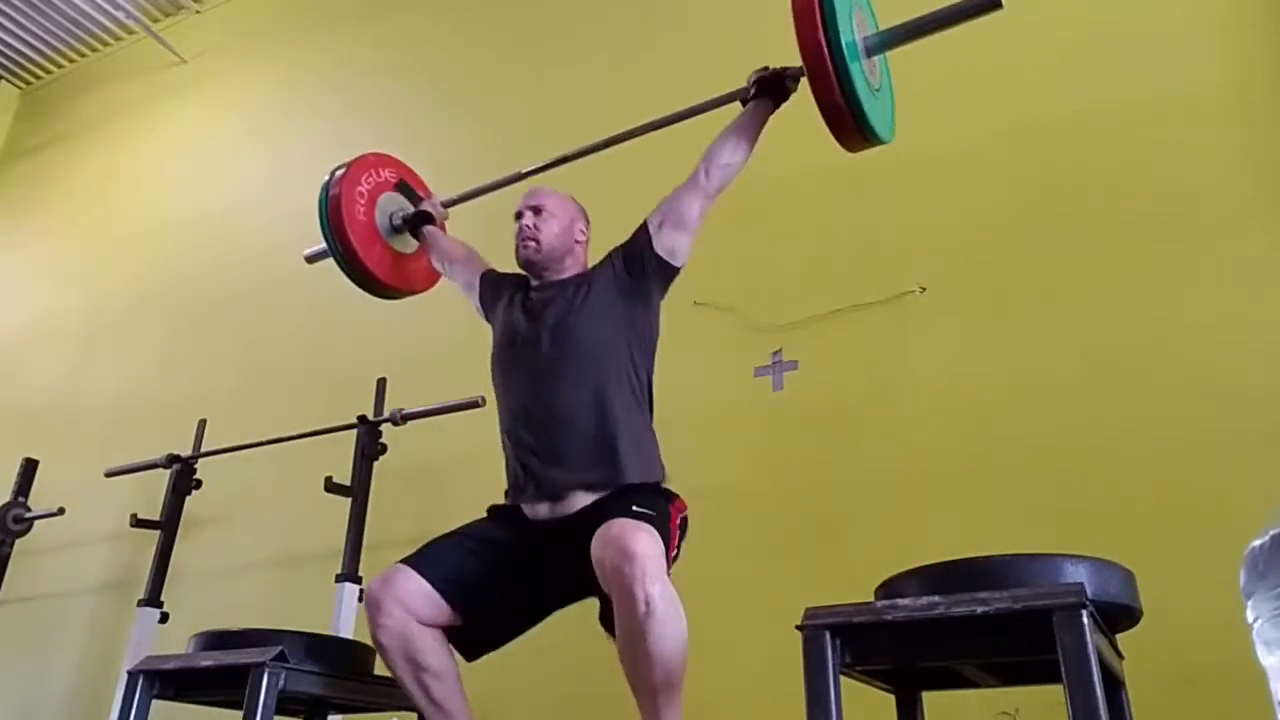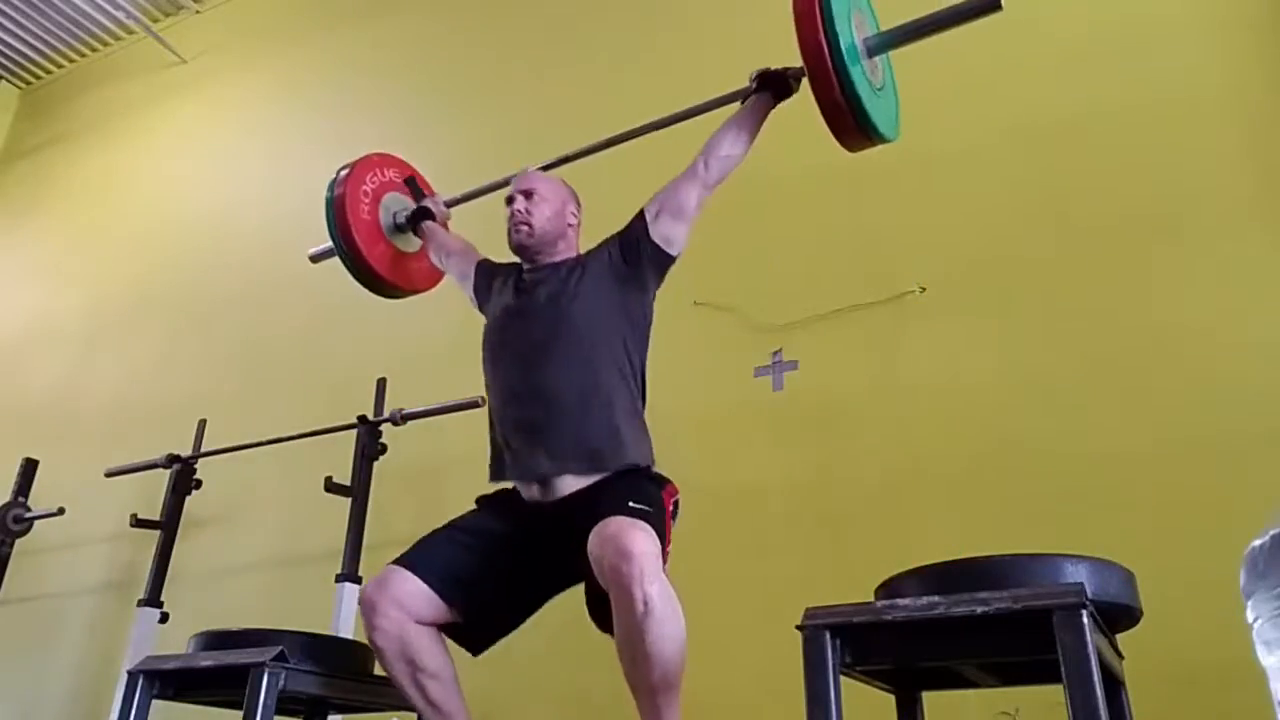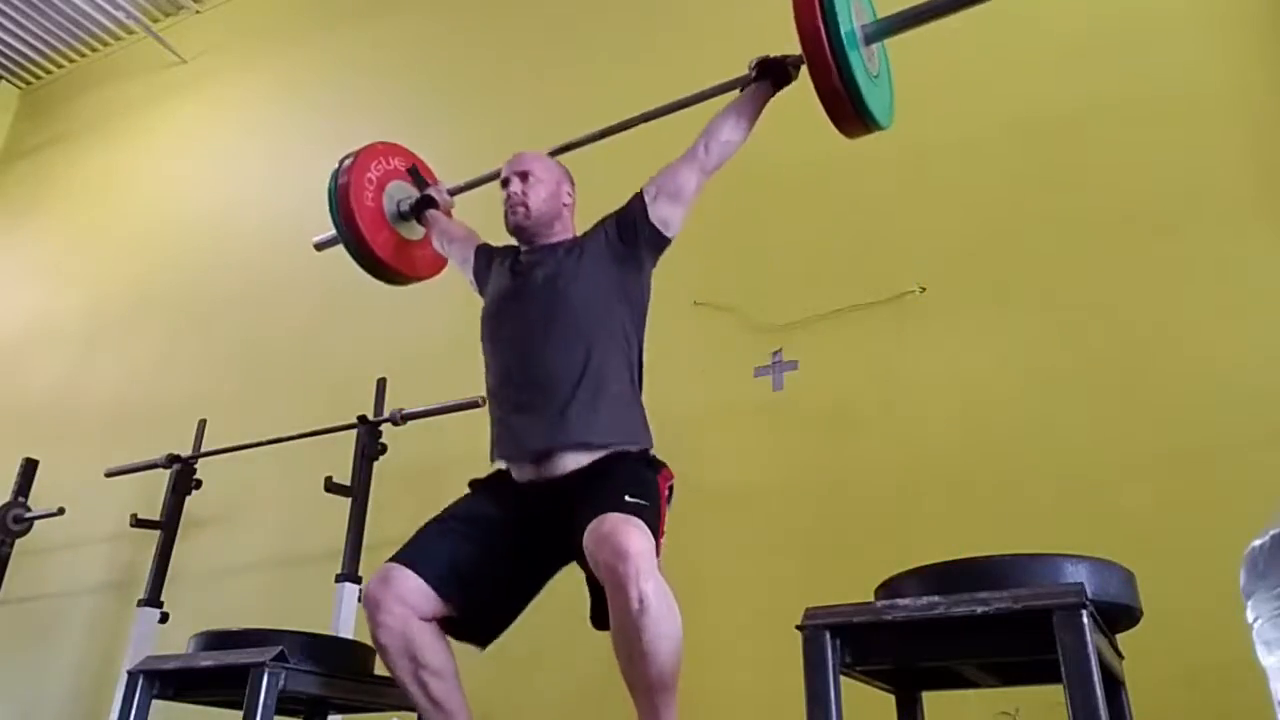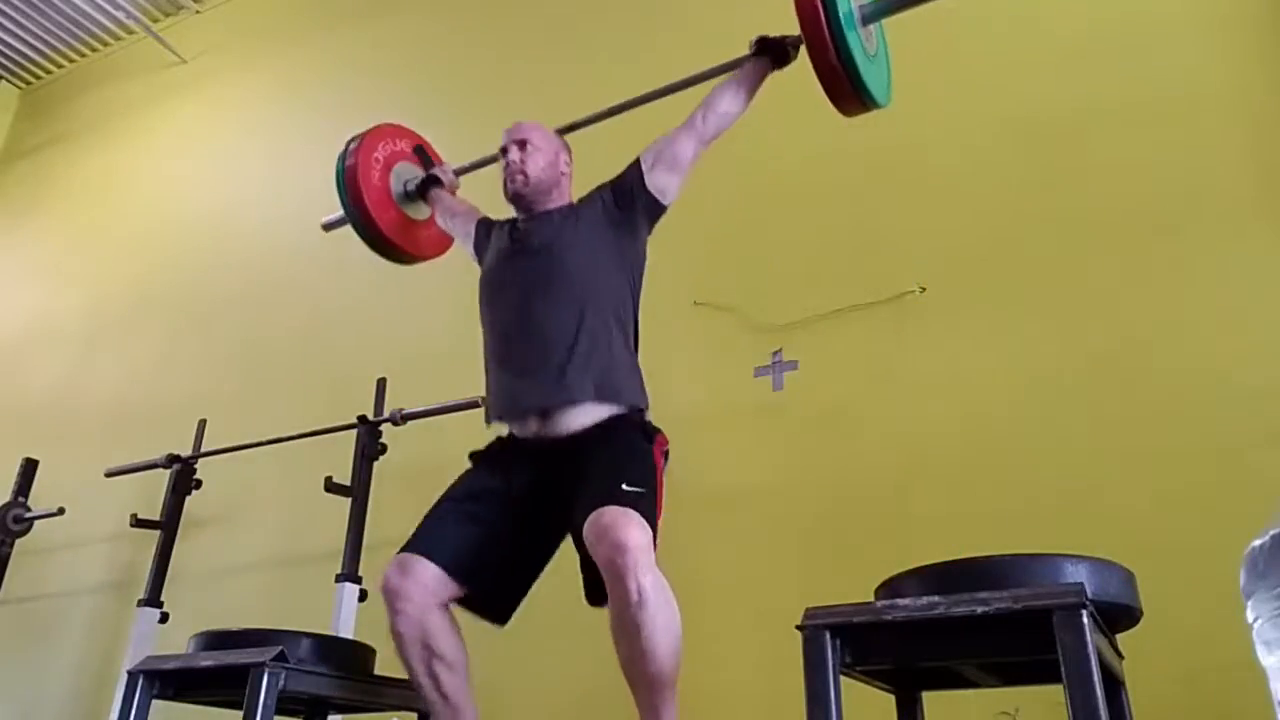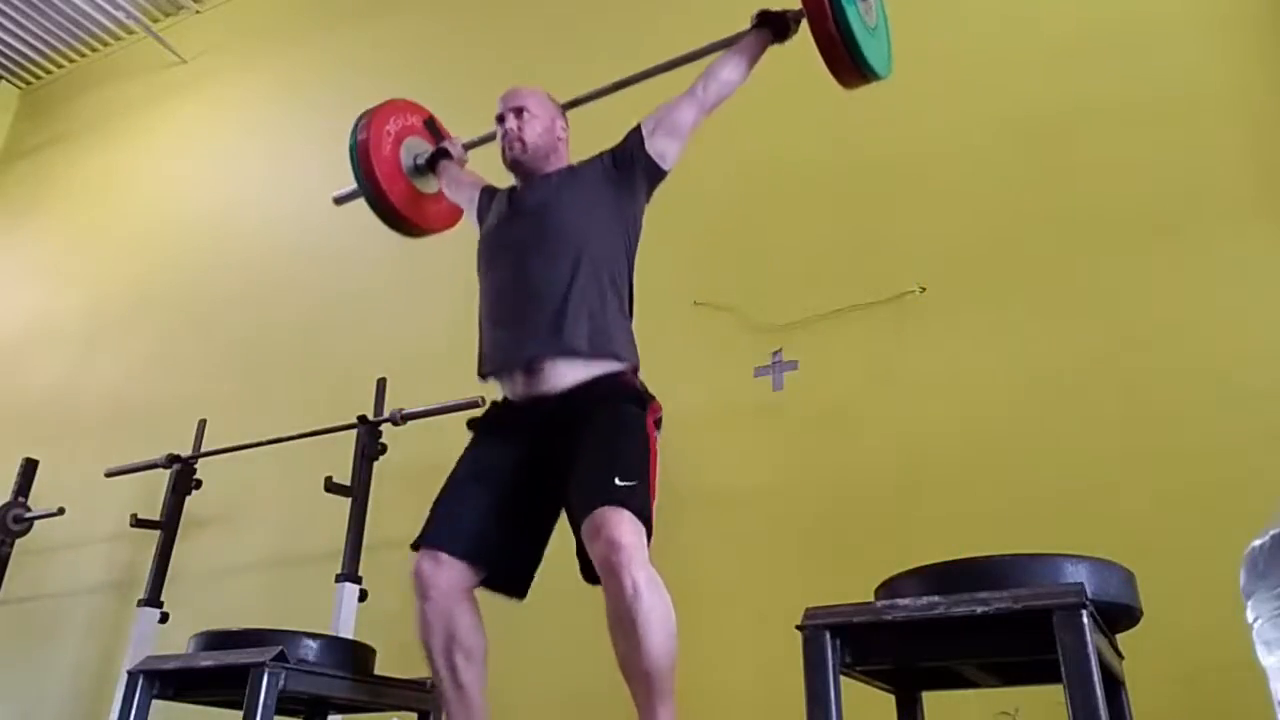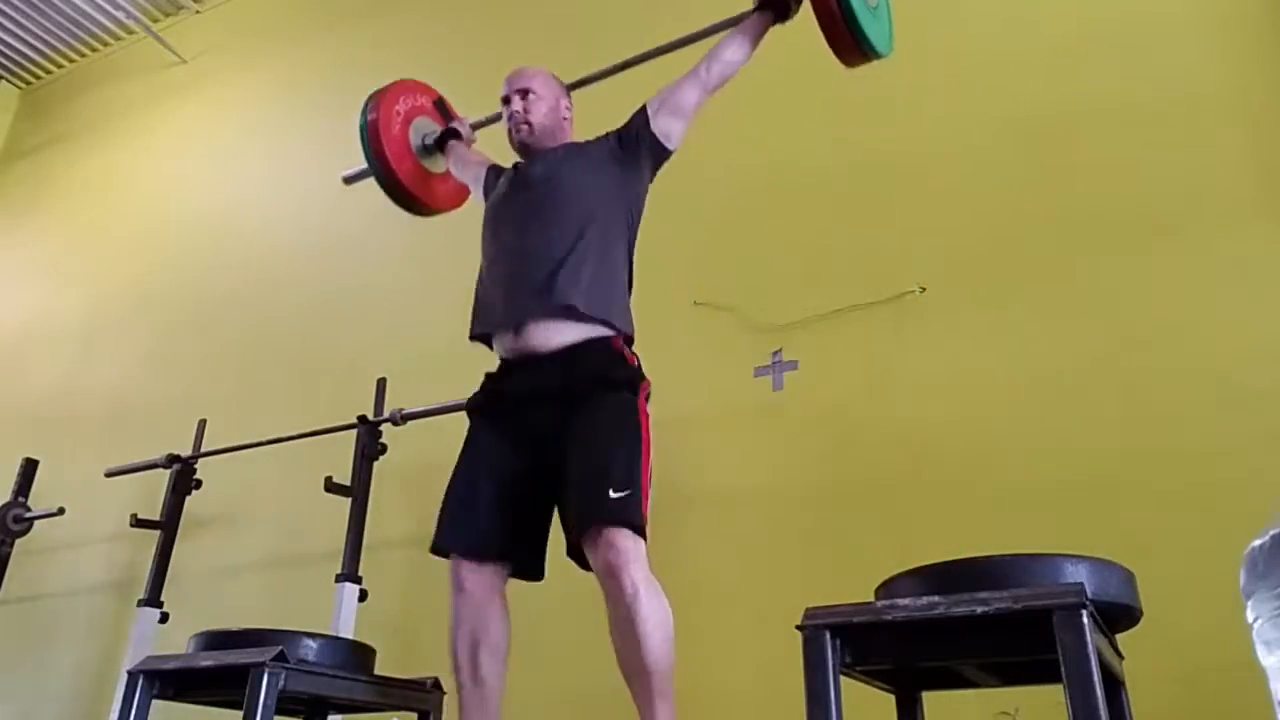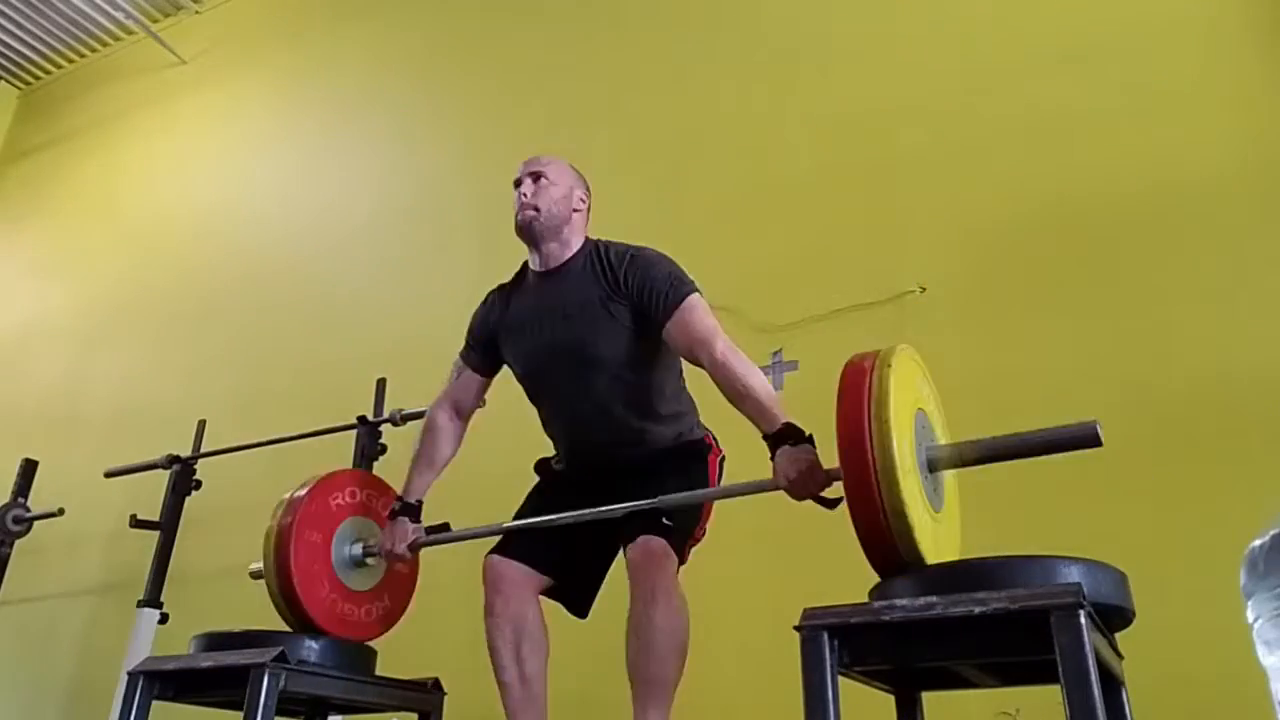
dt=0.1s
person 1, frame 1
left shoulder: (626, 280)
right shoulder: (508, 300)
left elbow: (703, 185)
right elbow: (460, 265)
left wrist: (761, 105)
left hip: (623, 503)
right hip: (528, 526)
left knee: (631, 562)
right knee: (390, 600)
person 1, frame 2
left shoulder: (619, 267)
right shoulder: (498, 287)
left elbow: (701, 176)
right elbow: (454, 256)
left wrist: (763, 100)
left hip: (614, 487)
right hip: (520, 509)
left knee: (628, 562)
right knee: (387, 601)
person 1, frame 3
left shoulder: (616, 247)
right shoulder: (498, 271)
left elbow: (701, 161)
right elbow: (455, 242)
left wrist: (762, 88)
left hip: (610, 471)
right hip: (515, 493)
left knee: (625, 560)
right knee: (390, 598)
person 1, frame 4
left shoulder: (612, 214)
right shoulder: (494, 238)
left elbow: (692, 136)
right elbow: (451, 212)
left wrist: (760, 62)
left hip: (605, 437)
right hip: (517, 452)
left knee: (623, 552)
right knee: (409, 583)
person 1, frame 5
left shoulder: (610, 179)
right shoulder: (498, 209)
left elbow: (694, 102)
right elbow: (459, 187)
left wrist: (761, 37)
left hip: (603, 403)
right hip: (515, 422)
left knee: (620, 552)
right knee: (436, 574)
person 1, frame 6
left shoulder: (614, 159)
right shoulder: (505, 186)
left elbow: (692, 89)
left hip: (596, 377)
right hip: (512, 392)
left knee: (618, 558)
right knee: (472, 574)
person 1, frame 7
left shoulder: (631, 270)
right shoulder: (501, 307)
left elbow: (716, 351)
right elbow: (452, 408)
left wrist: (785, 438)
right wrist: (409, 506)
left hip: (667, 461)
right hip: (581, 468)
left knee: (651, 564)
right knee: (505, 577)
